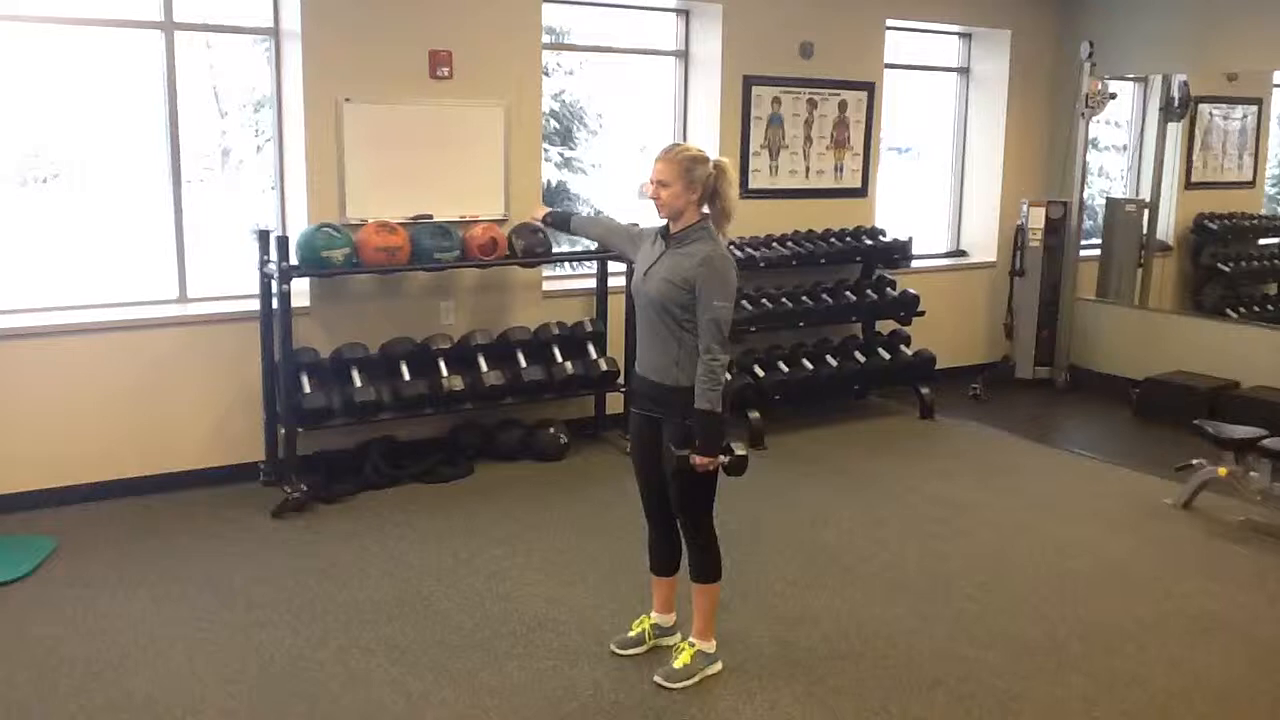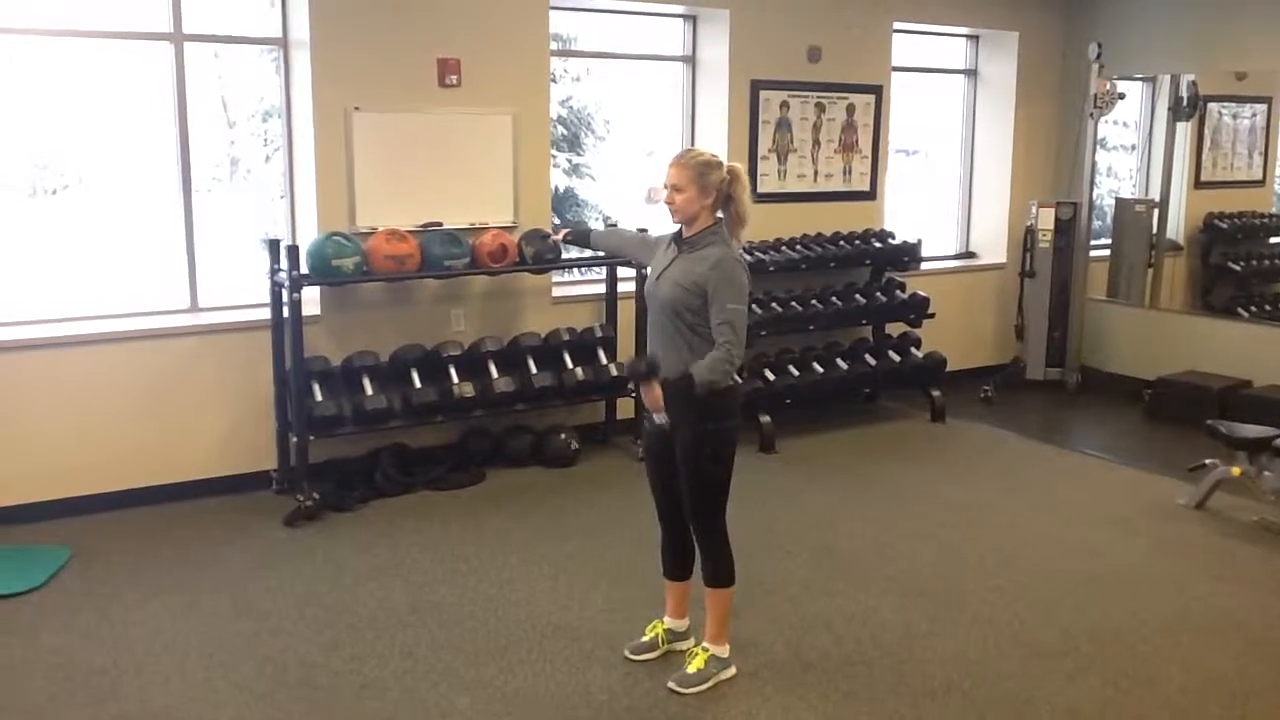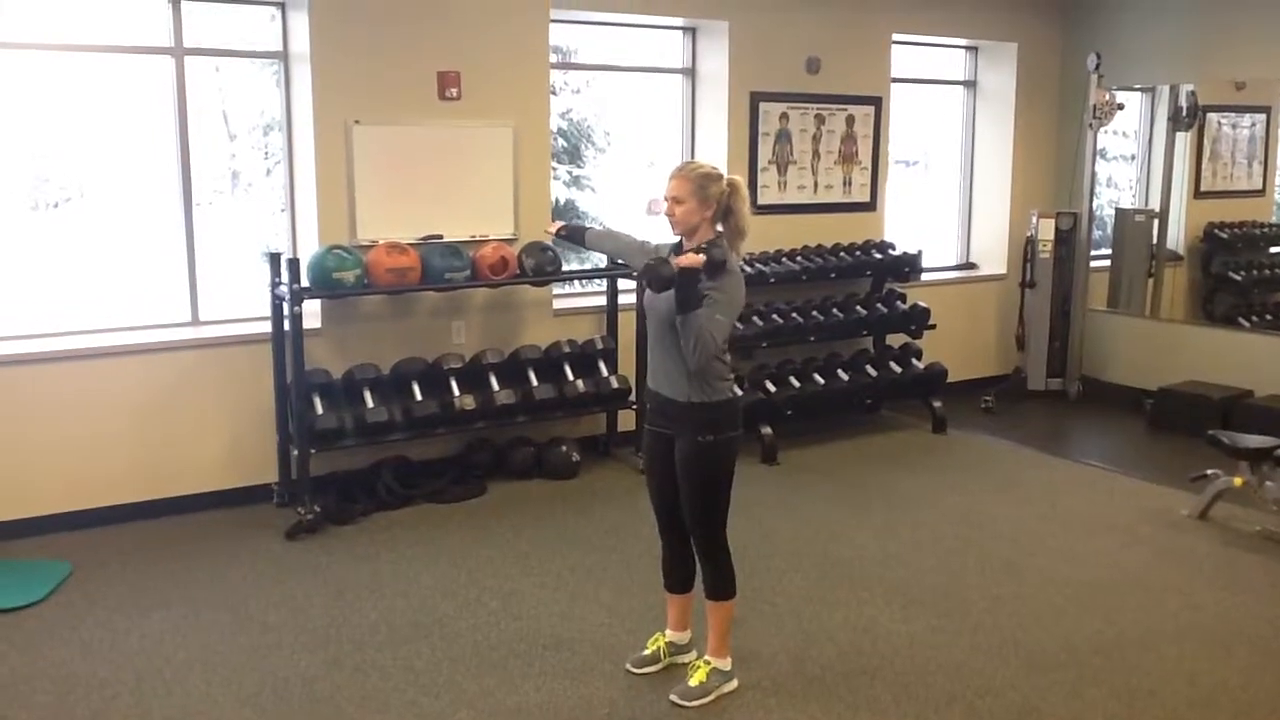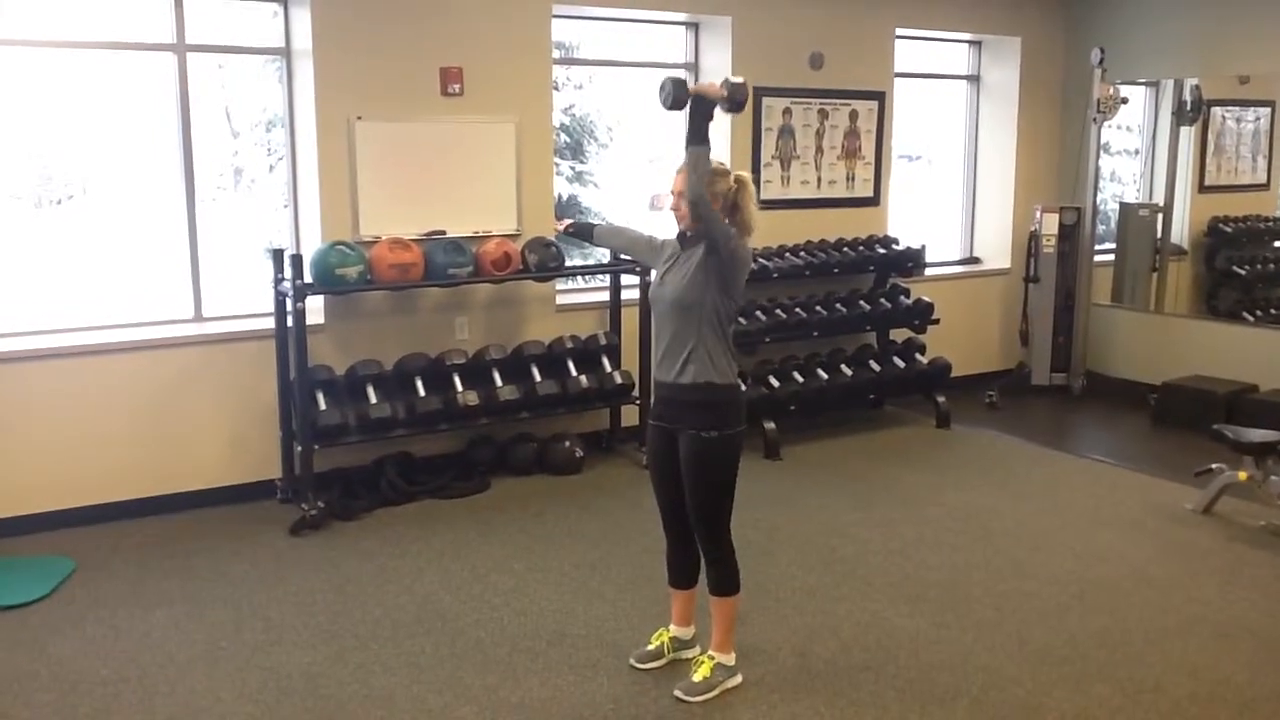
dt=1s
person 1, frame 1
left shoulder: (711, 258)
right shoulder: (652, 240)
left elbow: (714, 352)
right elbow: (609, 230)
left wrist: (707, 430)
right wrist: (554, 218)
left hip: (686, 406)
right hip: (647, 398)
left knee: (694, 522)
right knee: (658, 517)
left ankle: (704, 645)
right ankle: (661, 620)
person 1, frame 2
left shoulder: (723, 262)
right shoulder: (667, 246)
left elbow: (730, 350)
right elbow: (625, 242)
left wrist: (679, 389)
right wrist: (575, 236)
left hip: (705, 411)
right hip: (661, 403)
left knee: (706, 526)
right knee: (671, 521)
left ankle: (717, 650)
right ankle: (675, 625)
person 1, frame 3
left shoulder: (722, 273)
right shoulder: (666, 254)
left elbow: (700, 353)
right elbow: (620, 243)
left wrist: (688, 284)
right wrist: (569, 231)
left hip: (706, 420)
right hip: (662, 412)
left knee: (707, 538)
right knee: (672, 533)
left ankle: (719, 663)
right ankle: (676, 638)
person 1, frame 4
left shoulder: (728, 254)
right shoulder: (672, 250)
left elbow: (701, 202)
right elbow: (626, 239)
left wrist: (700, 118)
right wrist: (576, 229)
left hip: (711, 411)
right hip: (667, 406)
left knee: (711, 534)
right knee: (676, 530)
left ankle: (723, 658)
right ankle: (680, 634)
